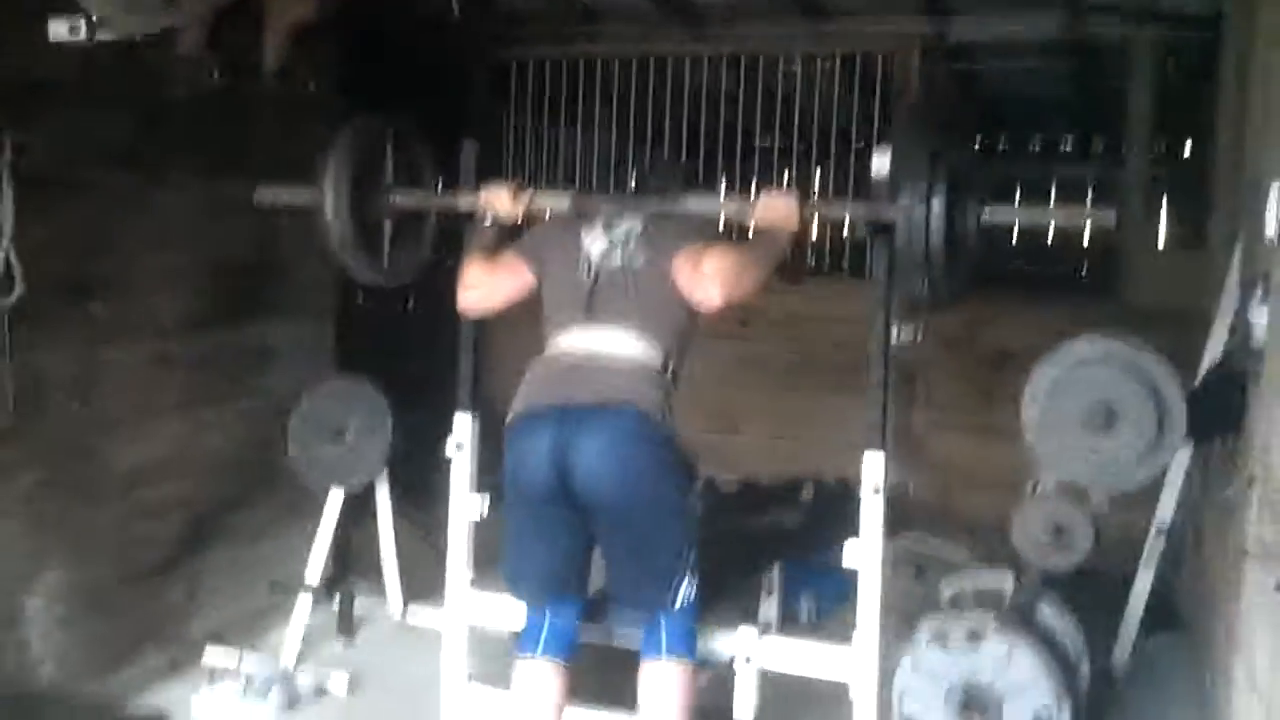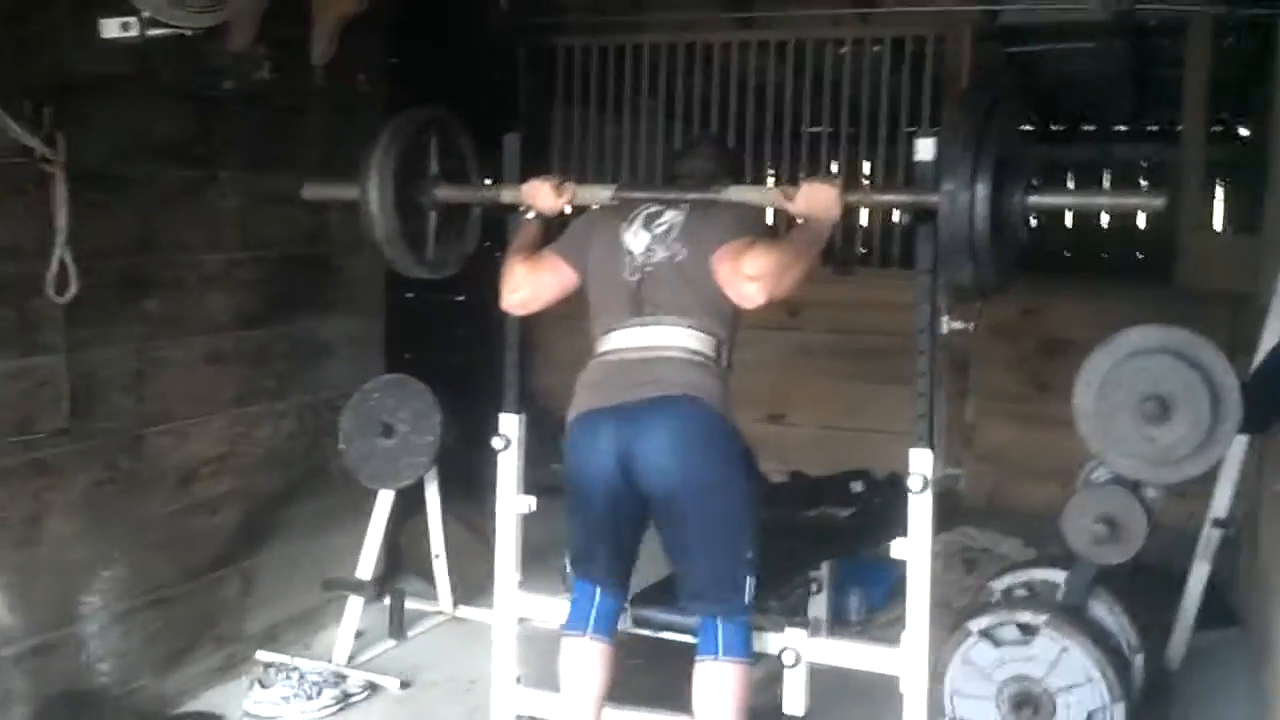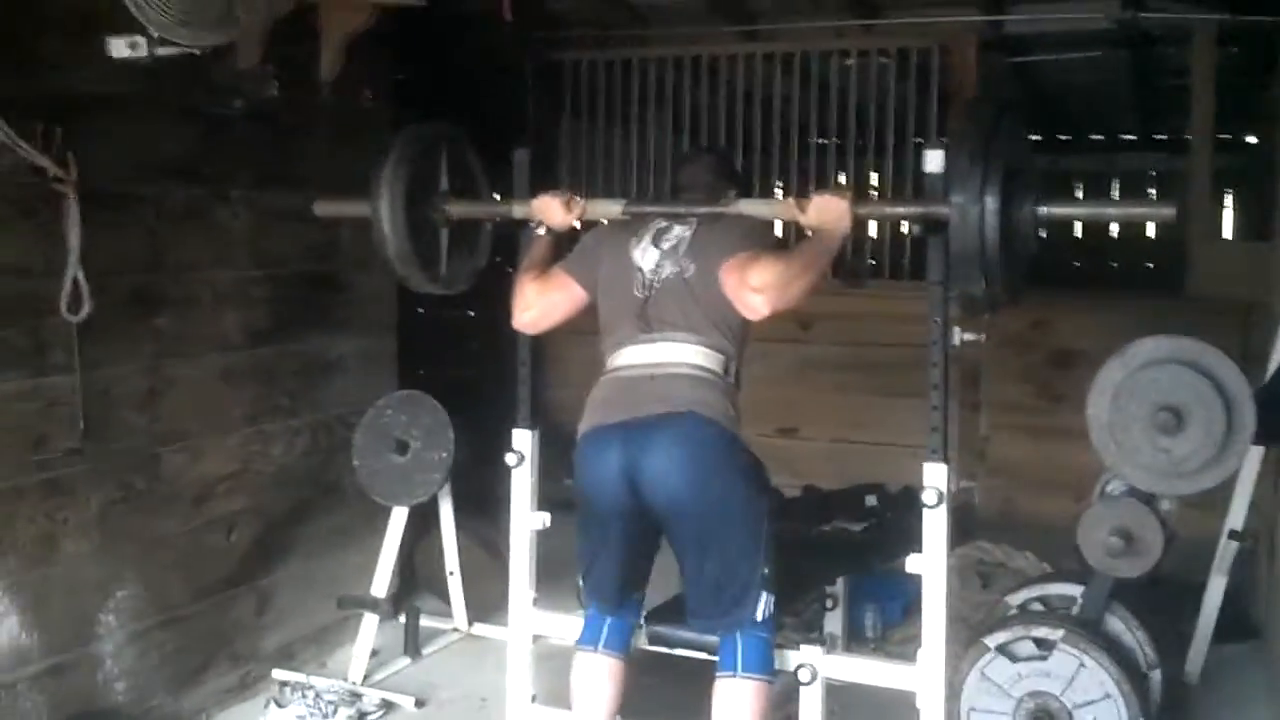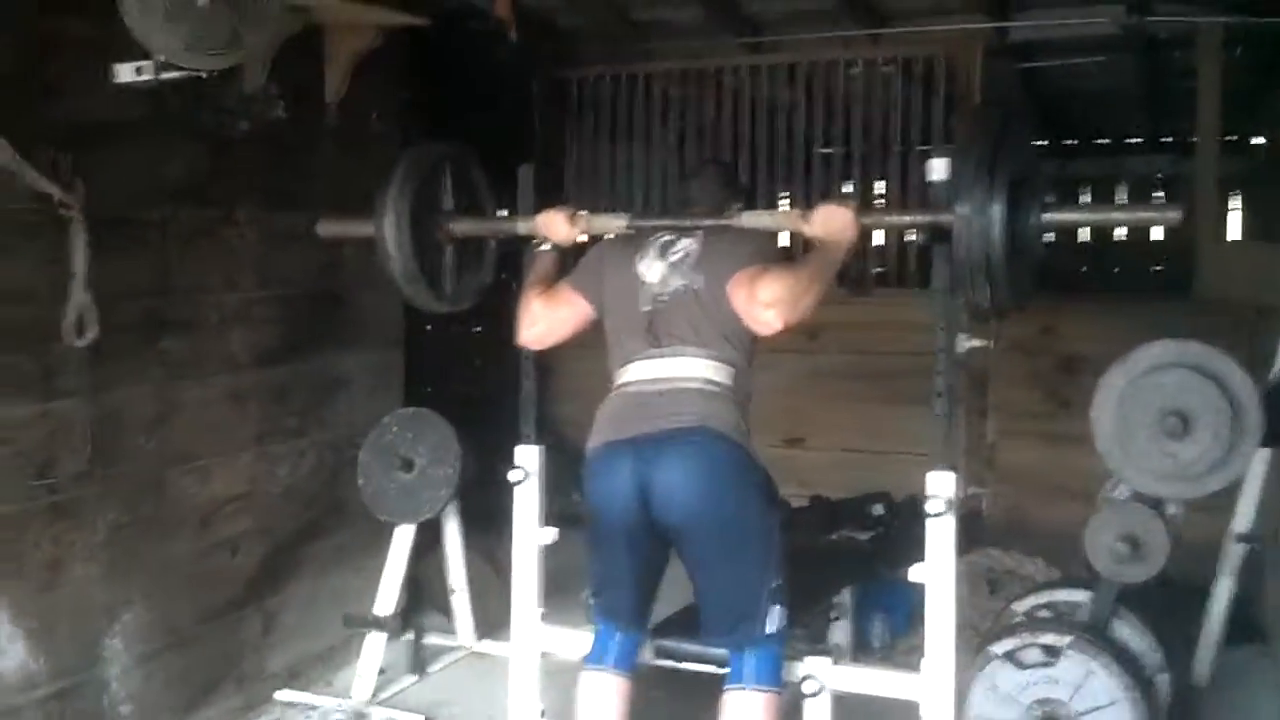
dt=0.3s
person 1, frame 1
left shoulder: (563, 231)
right shoulder: (689, 231)
left elbow: (474, 293)
right elbow: (712, 285)
left wrist: (494, 220)
right wrist: (776, 232)
left hip: (534, 426)
right hip: (623, 430)
left knee: (547, 611)
right knee: (667, 611)
person 1, frame 2
left shoulder: (600, 223)
right shoulder: (730, 218)
left elbow: (517, 294)
right elbow: (753, 284)
left wrist: (535, 214)
right wrist: (817, 220)
left hip: (592, 424)
right hip: (684, 425)
left knee: (594, 592)
right knee: (723, 609)
person 1, frame 3
left shoulder: (610, 238)
right shoulder: (737, 230)
left elbow: (528, 312)
right elbow: (758, 293)
left wrist: (546, 229)
right wrist: (827, 232)
left hip: (601, 440)
right hip: (692, 438)
left knee: (607, 611)
right knee: (744, 624)
person 1, frame 4
left shoulder: (615, 253)
right shoulder: (742, 244)
left elbow: (533, 328)
right elbow: (769, 309)
left wrist: (549, 245)
right wrist: (831, 244)
left hip: (611, 455)
right hip: (703, 454)
left knee: (615, 629)
right knee: (755, 640)
